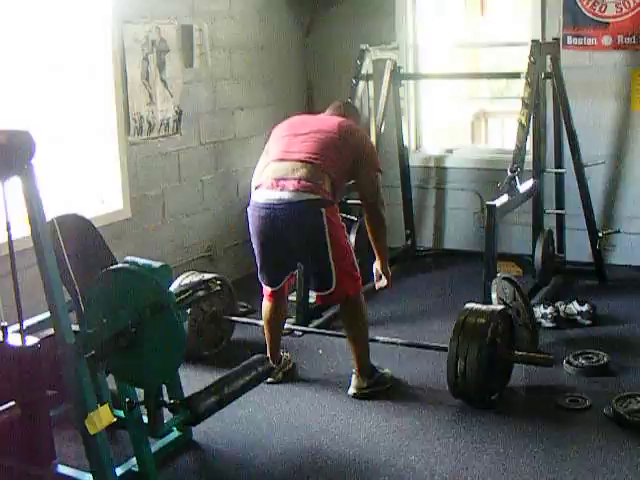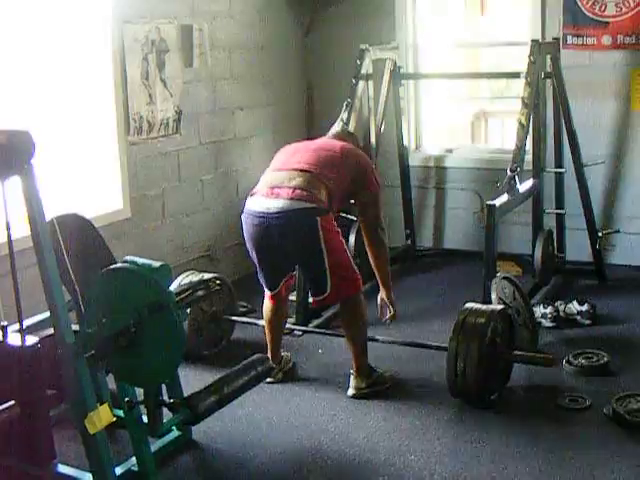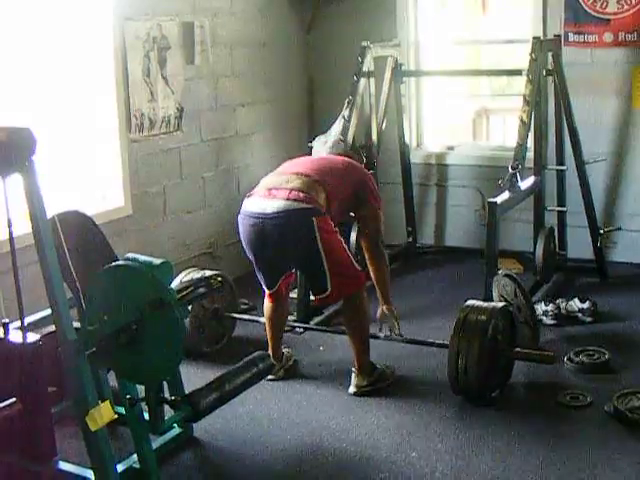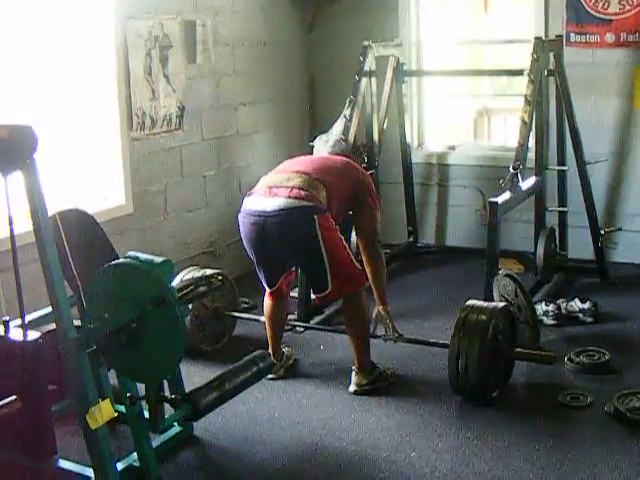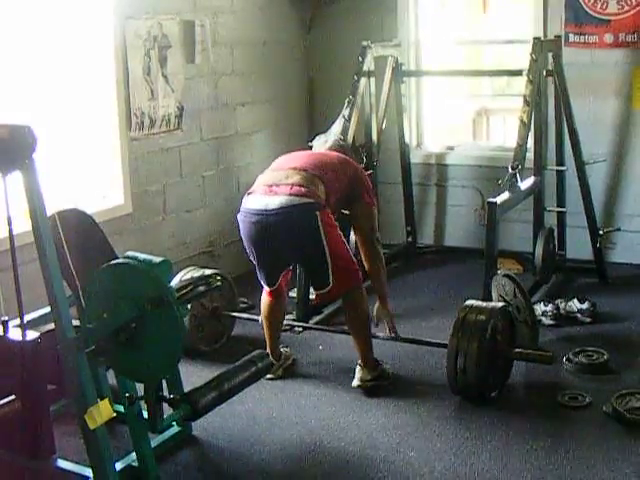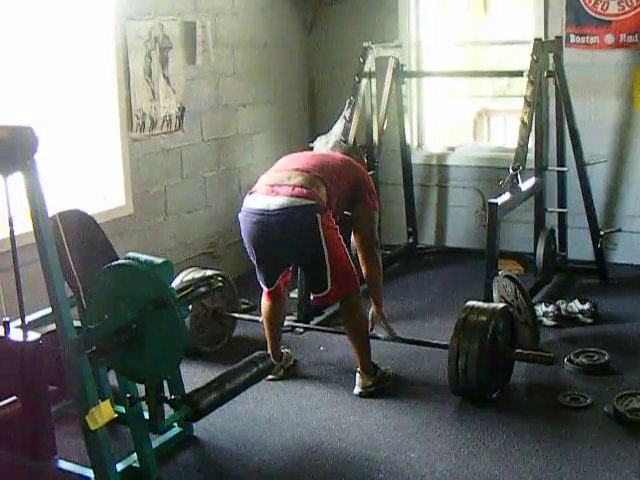
dt=0.2s
person 1, frame 1
left shoulder: (286, 124)
right shoulder: (356, 134)
right elbow: (372, 204)
right wrist: (382, 260)
left hip: (260, 204)
right hip: (308, 205)
left knee: (274, 288)
right knee: (348, 291)
left ankle: (275, 363)
right ankle: (363, 376)
person 1, frame 2
left shoulder: (292, 149)
right shoulder: (358, 159)
right elbow: (373, 230)
right wrist: (386, 289)
left hip: (253, 212)
right hip: (301, 213)
left knee: (275, 289)
right knee: (349, 290)
left ankle: (275, 364)
right ankle: (362, 376)
person 1, frame 3
left shoulder: (295, 164)
right shoulder: (360, 175)
right elbow: (373, 246)
right wrist: (385, 302)
left hip: (250, 215)
right hip: (298, 215)
left knee: (274, 288)
right knee: (352, 288)
left ankle: (276, 361)
right ankle: (364, 373)
person 1, frame 4
left shoulder: (292, 163)
right shoulder: (357, 175)
right elbow: (371, 246)
right wrist: (382, 304)
left hip: (250, 214)
right hip: (299, 213)
left knee: (274, 286)
right knee: (351, 287)
left ankle: (276, 360)
right ankle: (364, 373)
person 1, frame 5
left shoulder: (287, 160)
right shoulder: (354, 171)
right elbow: (369, 241)
right wrist: (383, 302)
left hip: (250, 212)
right hip: (301, 210)
left knee: (272, 285)
right knee: (349, 286)
left ankle: (275, 359)
right ankle: (368, 368)
person 1, frame 6
left shoulder: (292, 159)
right shoulder: (359, 174)
right elbow: (367, 245)
right wrist: (377, 305)
left hip: (252, 211)
right hip: (301, 211)
left knee: (272, 286)
right knee: (347, 291)
left ankle: (275, 360)
right ankle: (367, 374)
